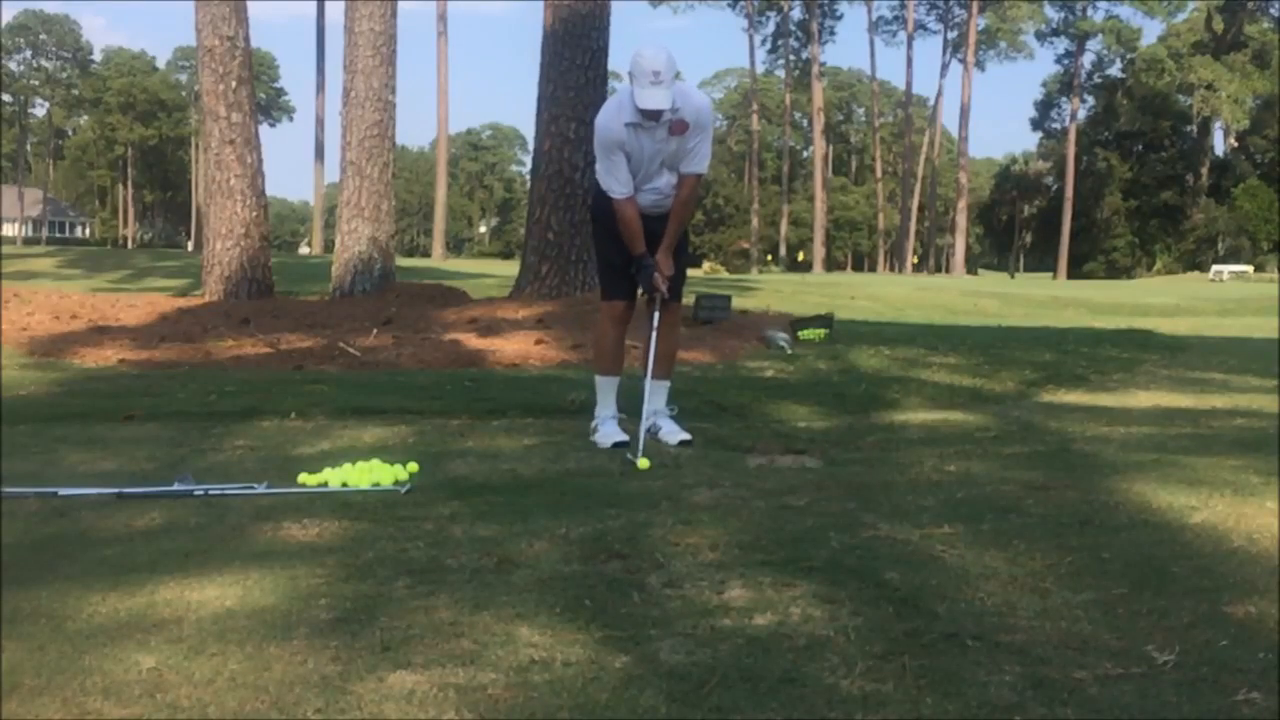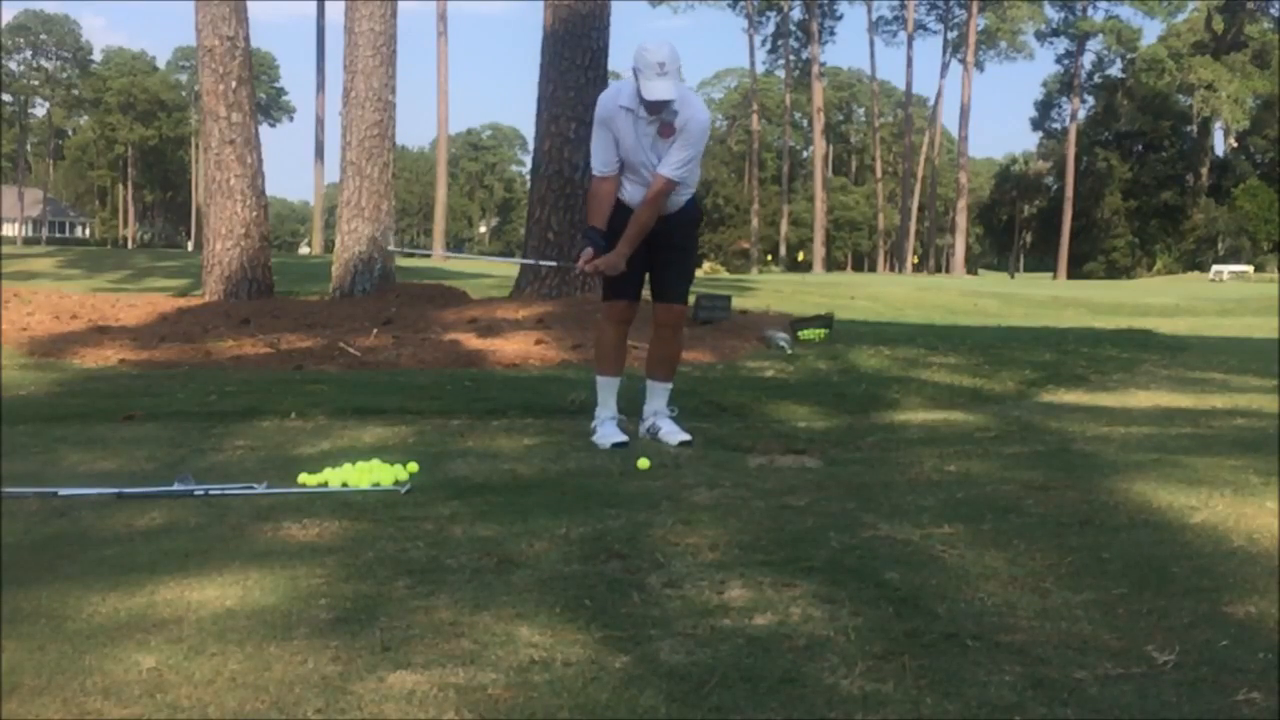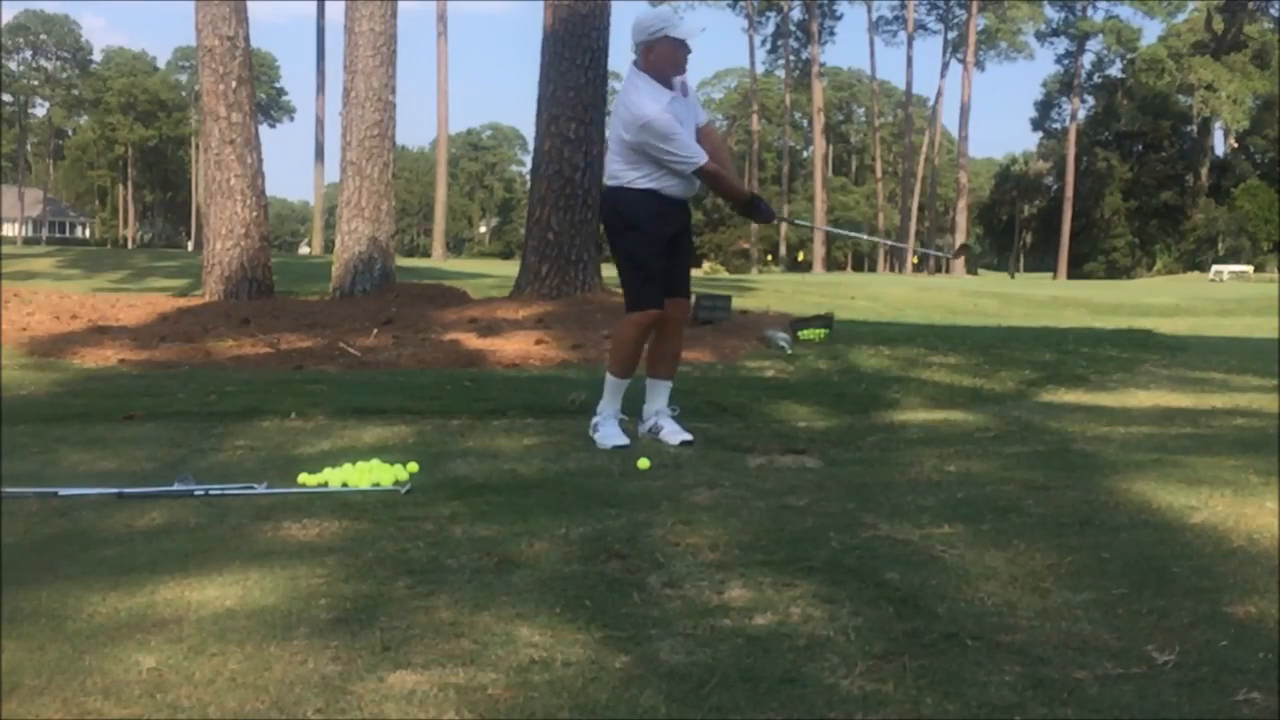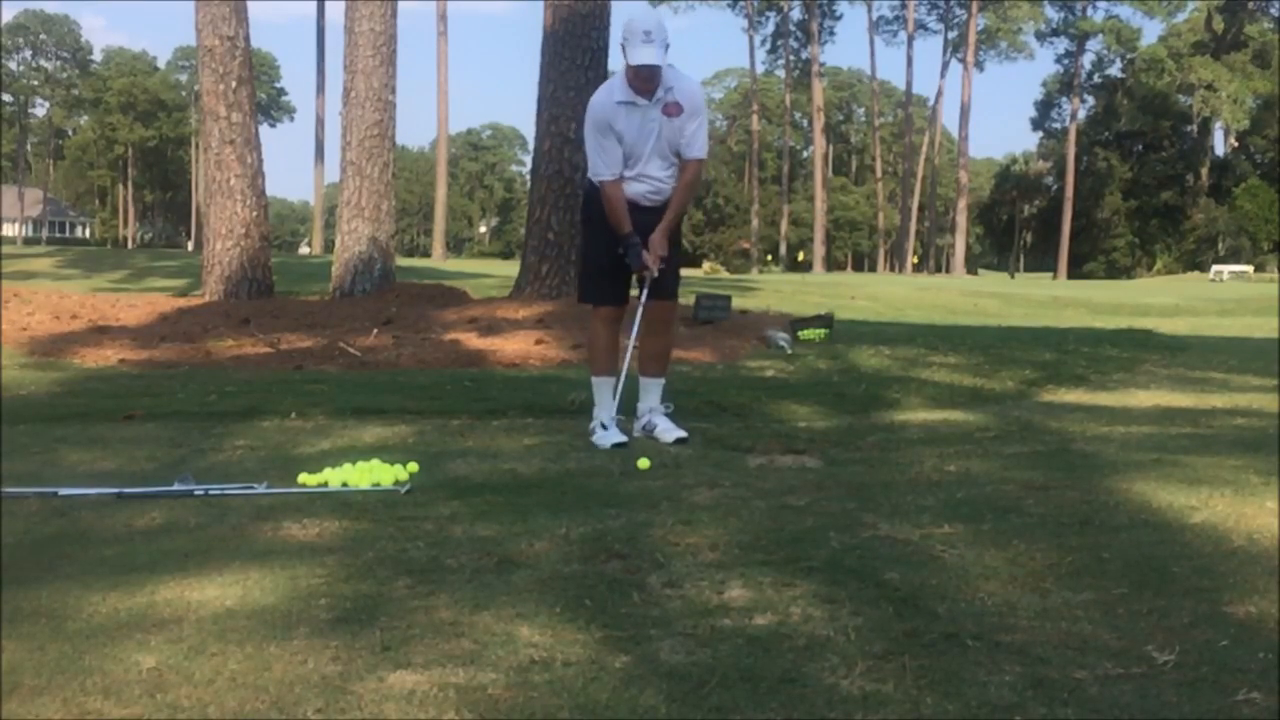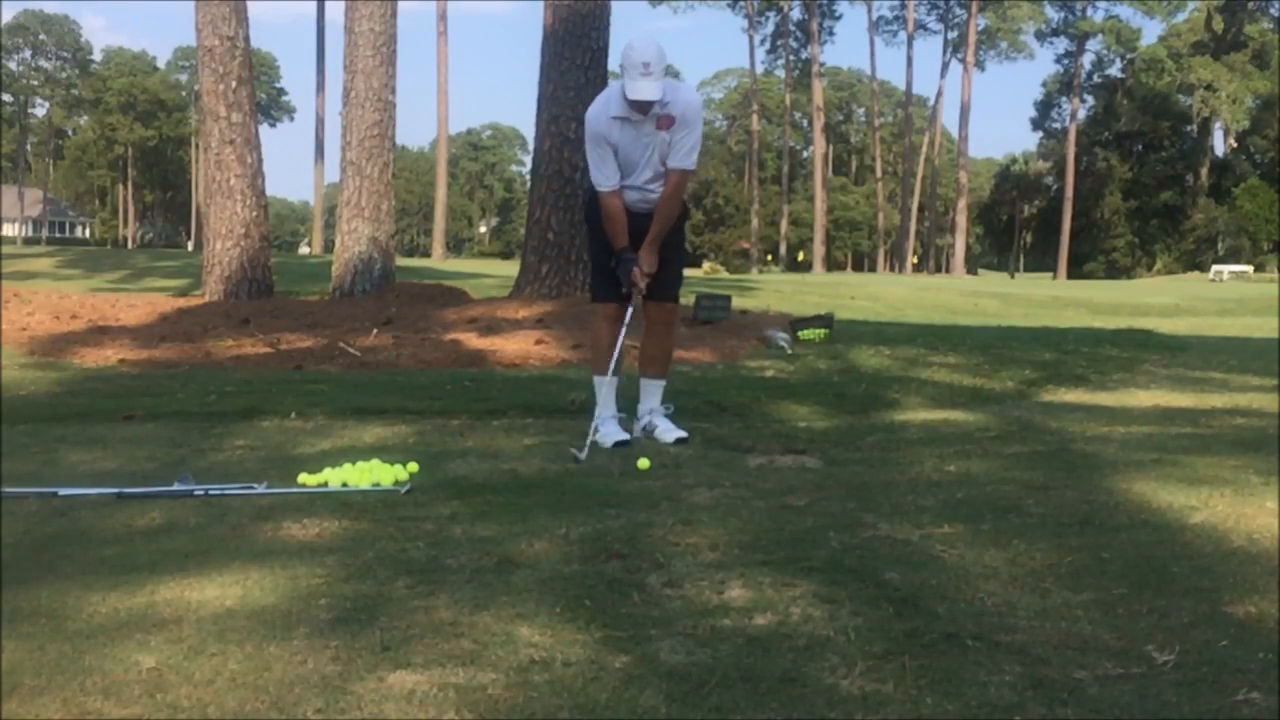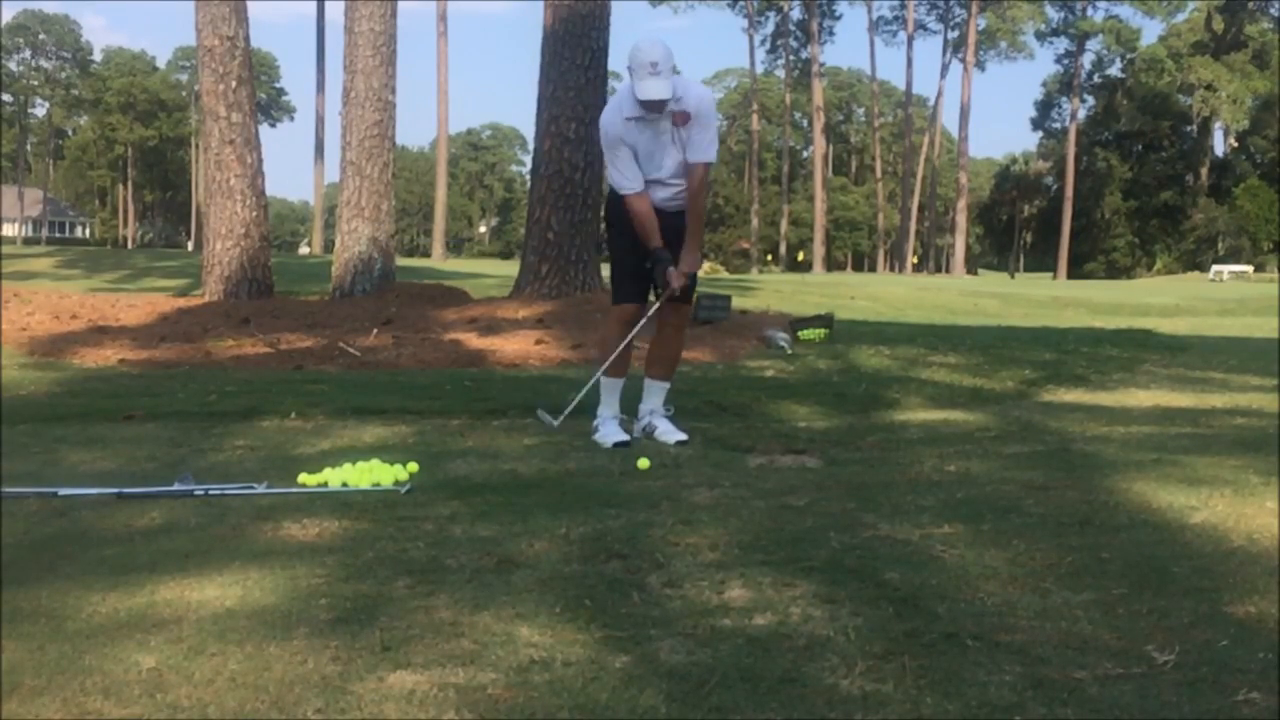
dt=0.7s
person 1, frame 1
left shoulder: (697, 107)
right shoulder: (610, 121)
left elbow: (689, 185)
right elbow: (623, 200)
left wrist: (666, 252)
right wrist: (643, 263)
left hip: (671, 213)
right hip: (616, 213)
left knee: (669, 311)
right knee: (616, 308)
left ankle: (656, 413)
right ankle: (605, 415)
person 1, frame 2
left shoulder: (694, 115)
right shoulder: (610, 104)
left elbow: (660, 191)
right elbow: (605, 178)
left wrist: (622, 252)
right wrist: (594, 237)
left hip: (676, 217)
right hip: (624, 212)
left knee: (671, 315)
right knee: (618, 310)
left ankle: (656, 414)
right ankle: (606, 416)
person 1, frame 3
left shoulder: (673, 79)
right shoulder: (647, 111)
left elbow: (706, 133)
right elbow: (703, 168)
left wrist: (738, 192)
right wrist: (750, 201)
left hip: (673, 207)
right hip: (636, 210)
left knee: (677, 311)
right knee: (646, 312)
left ankle: (656, 414)
right ankle: (606, 415)
person 1, frame 4
left shoulder: (689, 93)
right shoulder: (604, 104)
left elbow: (692, 166)
right elbow: (609, 182)
left wrist: (662, 232)
right wrist: (629, 243)
left hip: (662, 211)
right hip: (611, 210)
left knee: (662, 310)
right knee: (608, 310)
left ankle: (650, 412)
right ankle: (603, 416)
person 1, frame 5
left shoulder: (686, 103)
right shoulder: (600, 115)
left elbow: (676, 181)
right elbow: (609, 193)
left wrist: (651, 249)
right wrist: (624, 258)
left hip: (664, 213)
right hip: (611, 214)
left knee: (664, 311)
right knee: (609, 308)
left ankle: (651, 412)
right ankle: (605, 415)
person 1, frame 6
left shoulder: (699, 100)
right shoulder: (615, 118)
left elbow: (698, 179)
right elbow: (634, 195)
left wrist: (691, 251)
right wrist: (660, 257)
left hip: (683, 212)
right hip: (633, 213)
left knee: (677, 314)
right knee: (627, 310)
left ankle: (651, 413)
right ankle: (607, 415)
